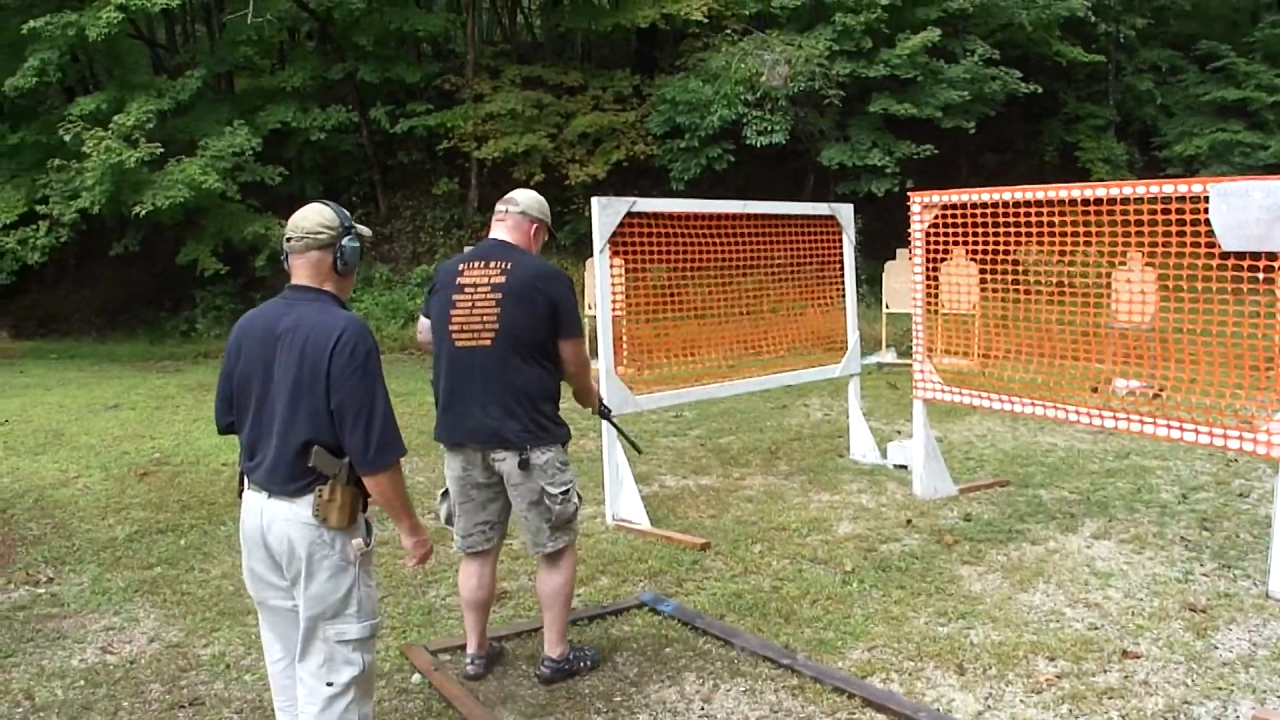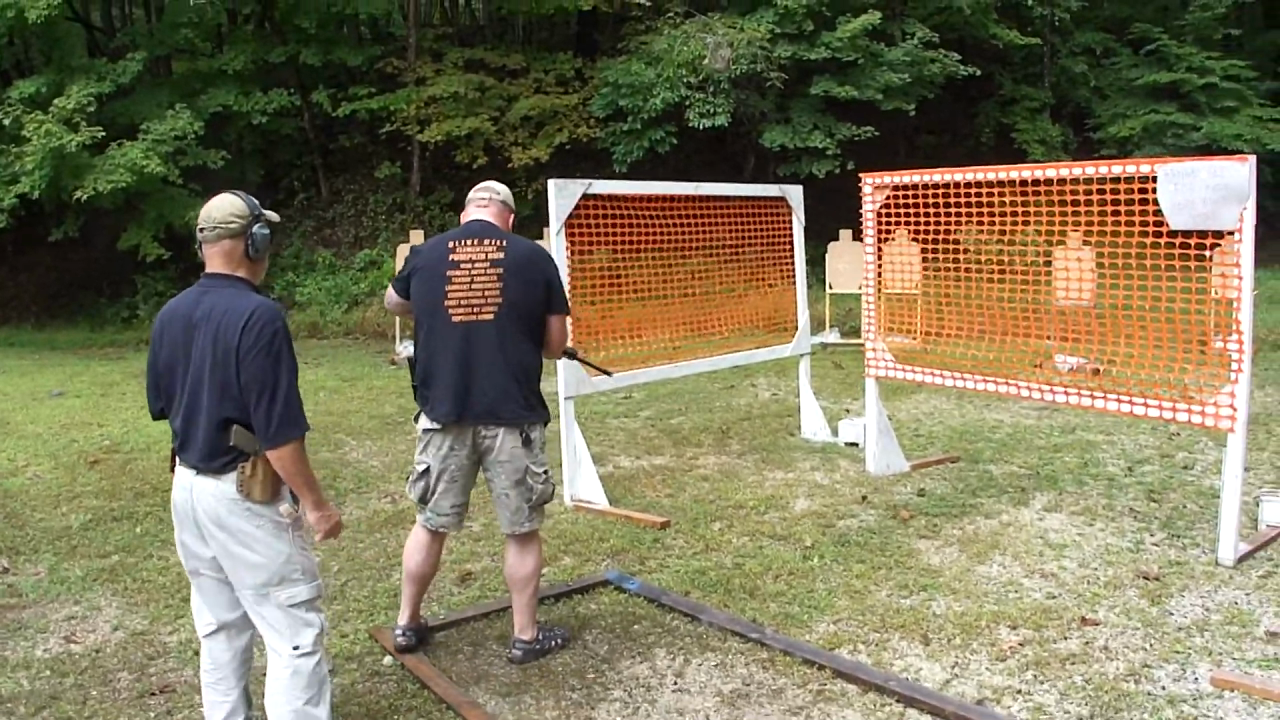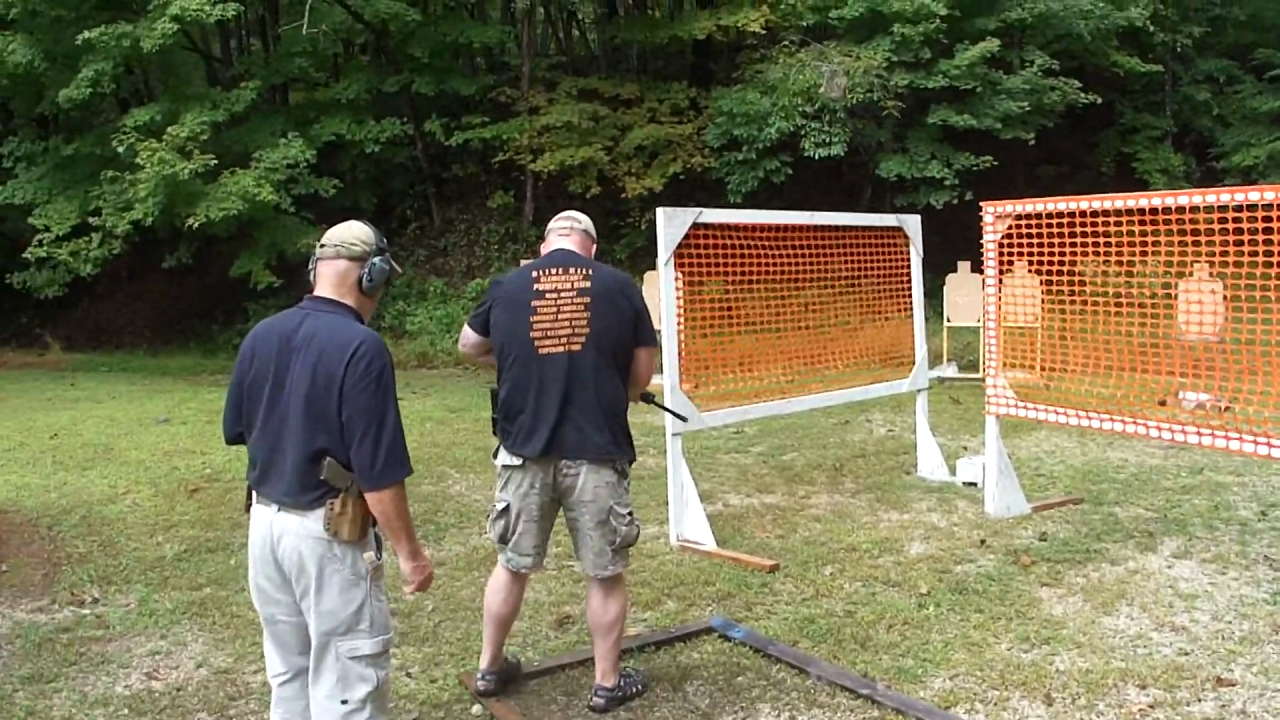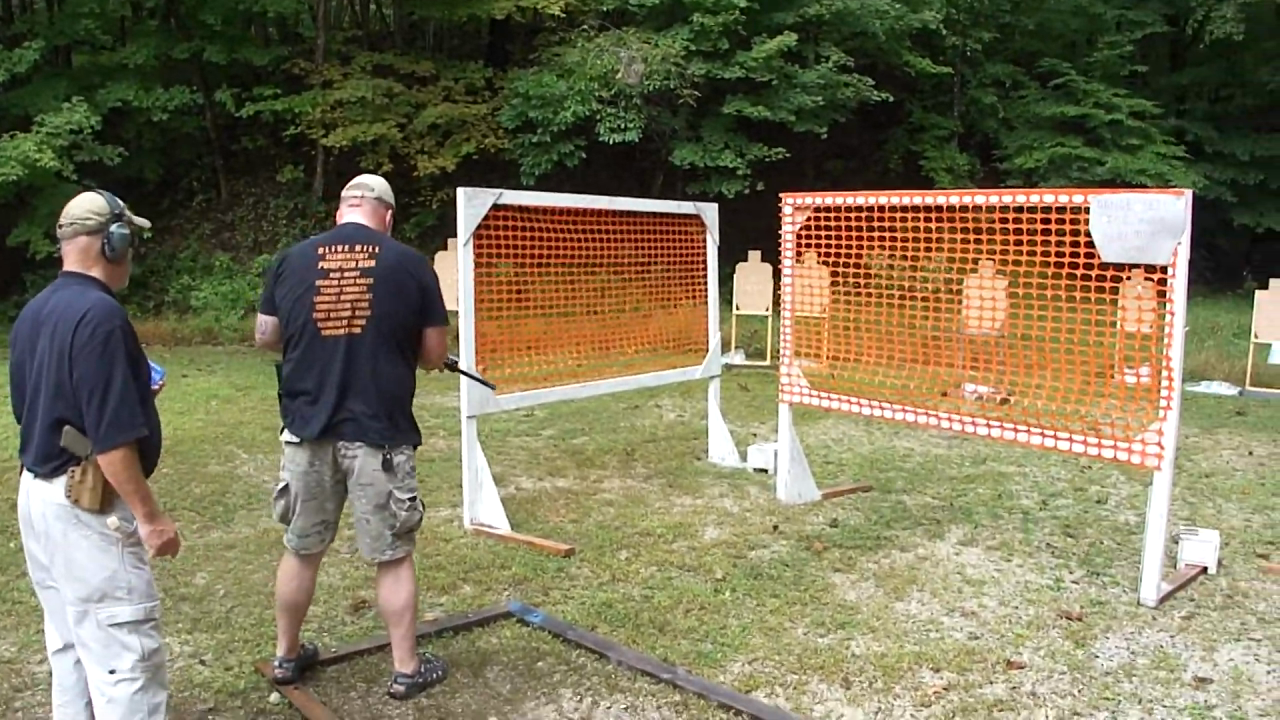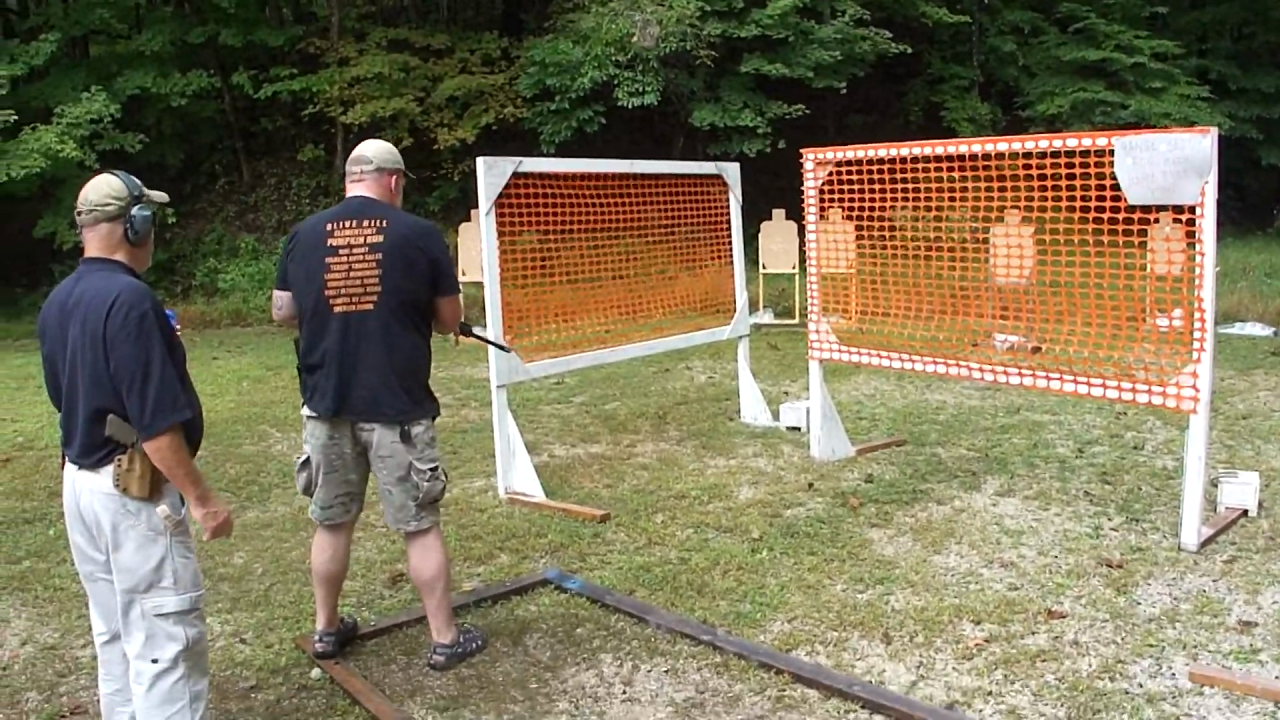
dt=1s
person 1, frame 1
left shoulder: (249, 325)
right shoulder: (345, 333)
left elbow: (228, 419)
right elbow: (374, 454)
right wrist: (411, 528)
left hip: (256, 507)
right hip: (319, 520)
left knee: (286, 653)
right knee: (336, 663)
person 1, frame 2
left shoulder: (171, 314)
right shoulder: (257, 316)
left elbow: (161, 405)
right elbow: (280, 432)
right wrist: (315, 503)
left hip: (189, 488)
right hip: (246, 495)
left knee: (219, 625)
right knee: (297, 631)
person 1, frame 3
left shoulder: (262, 334)
right shoulder: (361, 347)
left elbow: (236, 429)
right elbow: (379, 471)
right wrist: (409, 552)
left hip: (265, 520)
right hip: (327, 532)
left knee: (289, 671)
right knee: (348, 680)
person 1, frame 4
left shoulder: (33, 312)
right shoulder: (99, 314)
right elbow: (112, 438)
right wrist: (149, 515)
left hip: (39, 493)
right hip: (88, 505)
left knee: (70, 645)
right knee: (126, 654)
person 1, frame 5
left shoulder: (58, 301)
right shoulder: (129, 299)
right elbow: (156, 421)
right wrist: (201, 498)
left hip: (81, 483)
right hip: (134, 490)
left knee: (116, 633)
right knee: (167, 638)
person 2, frame 1
left shoulder: (446, 274)
right shoulder: (548, 278)
left elbow: (425, 336)
right elbow: (574, 362)
right wrist: (586, 392)
left hip: (461, 435)
right hip: (529, 437)
left knee: (475, 549)
right knee: (555, 548)
left ankle: (476, 650)
right ankle: (556, 655)
person 2, frame 2
left shoulder: (425, 254)
right shoulder: (534, 257)
left elbow: (393, 303)
right elbow: (556, 342)
left hip: (443, 413)
right hip: (512, 416)
left knee: (431, 521)
right knee: (523, 529)
left ankle: (407, 624)
right ankle: (526, 635)
person 2, frame 3
left shoulder: (506, 286)
right shoulder: (620, 286)
left elbow: (469, 346)
right elbow: (641, 378)
left hip: (524, 449)
right hip: (597, 451)
left knee: (512, 562)
right knee: (606, 571)
left ankle: (489, 667)
right ankle: (608, 682)
person 2, frame 4
left shoulder: (292, 259)
right shoulder: (410, 263)
left elbow: (265, 336)
right elbow: (434, 355)
left hip: (306, 429)
right hip: (379, 434)
left knee: (300, 548)
right knee: (392, 556)
left ankle: (286, 655)
right ankle: (407, 669)
person 2, frame 5
left shoulder: (303, 235)
right shoulder: (420, 234)
left elbow: (282, 313)
right elbow: (450, 322)
left hip: (327, 405)
right hip: (398, 408)
left knee: (331, 521)
right knee: (421, 526)
left ankle: (326, 629)
right ankle: (445, 639)
